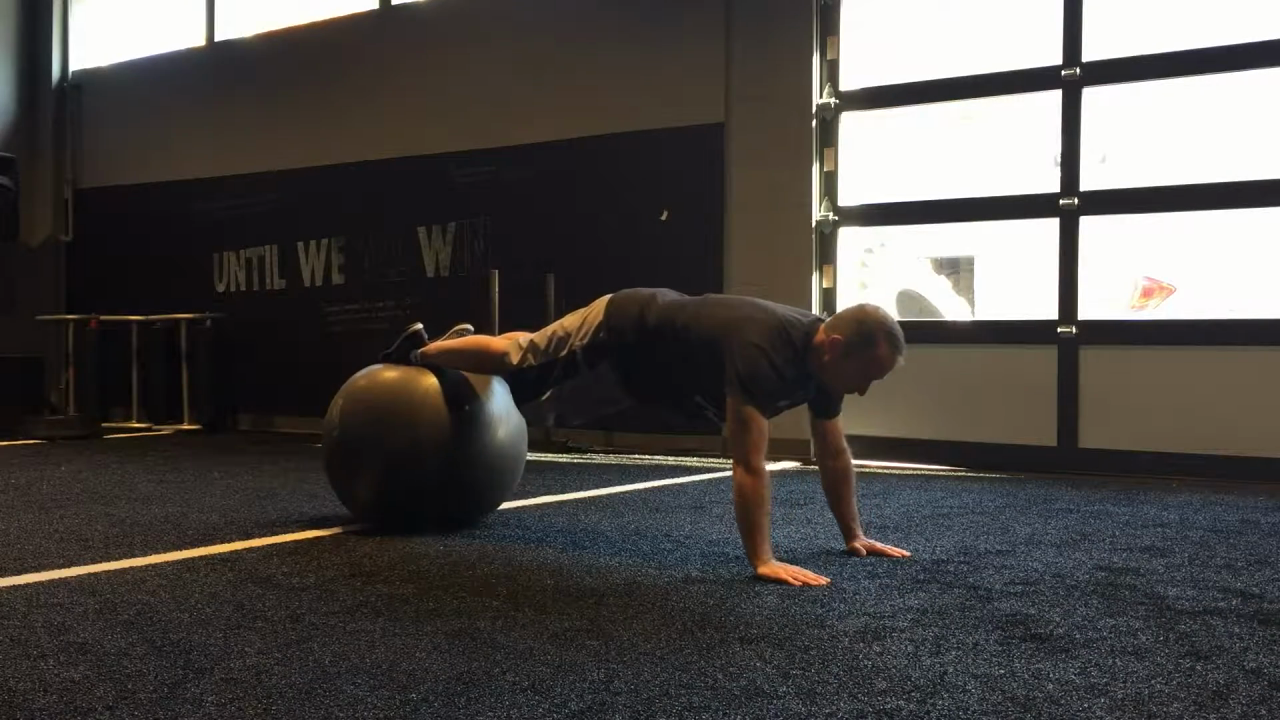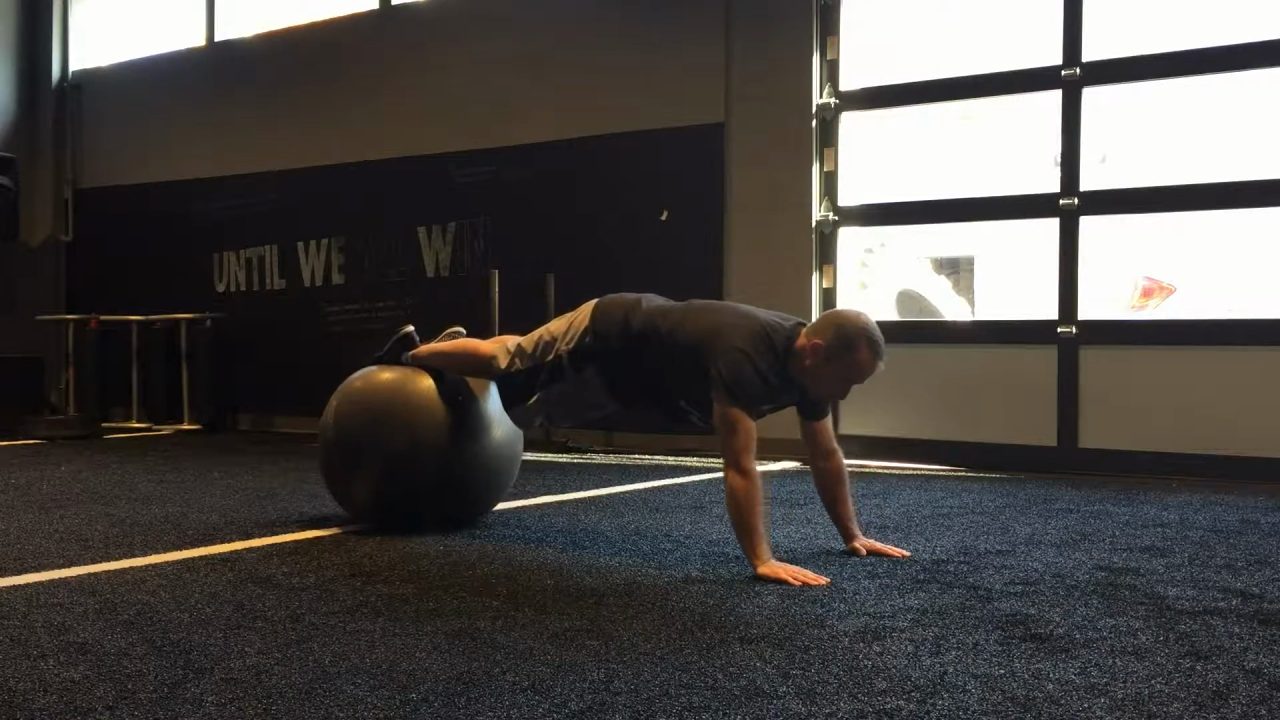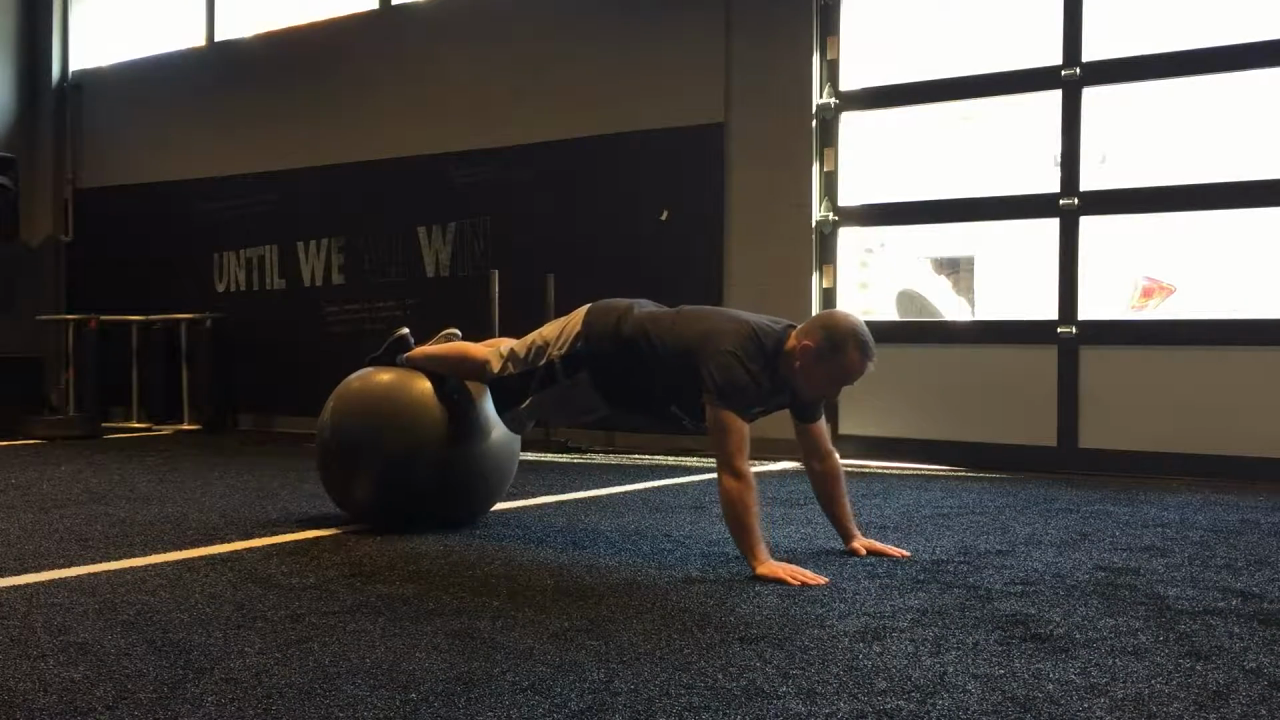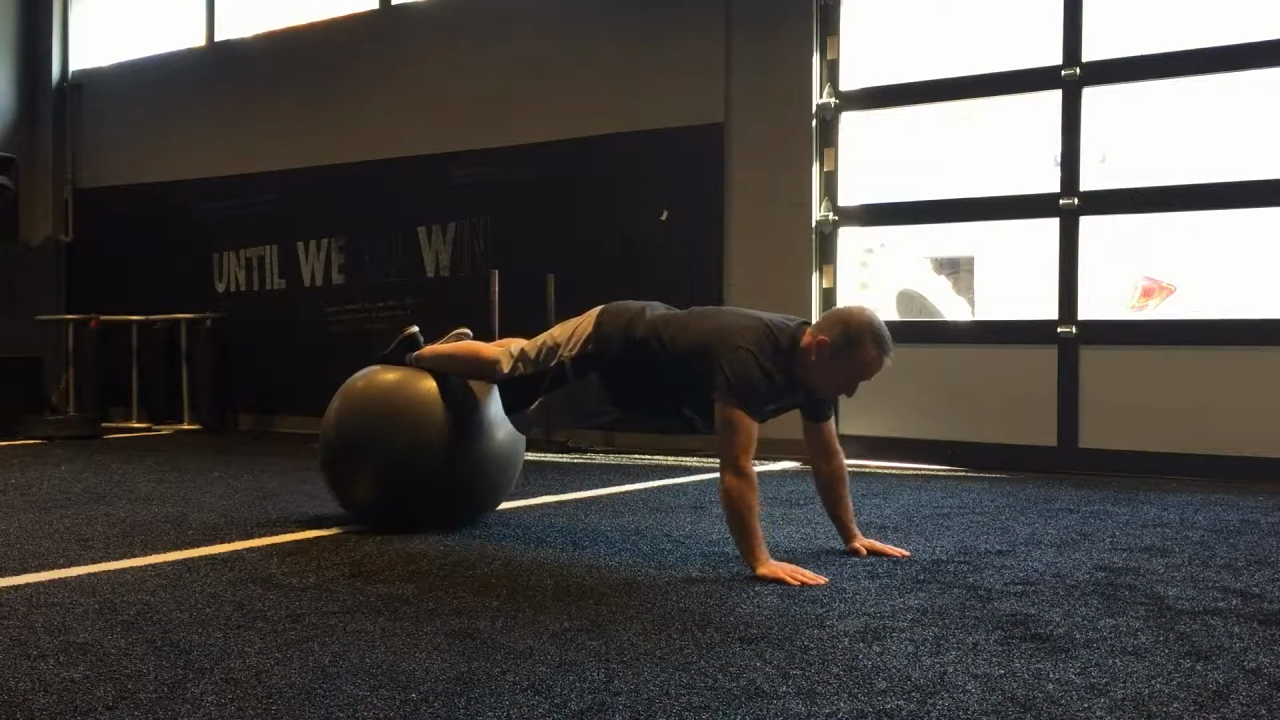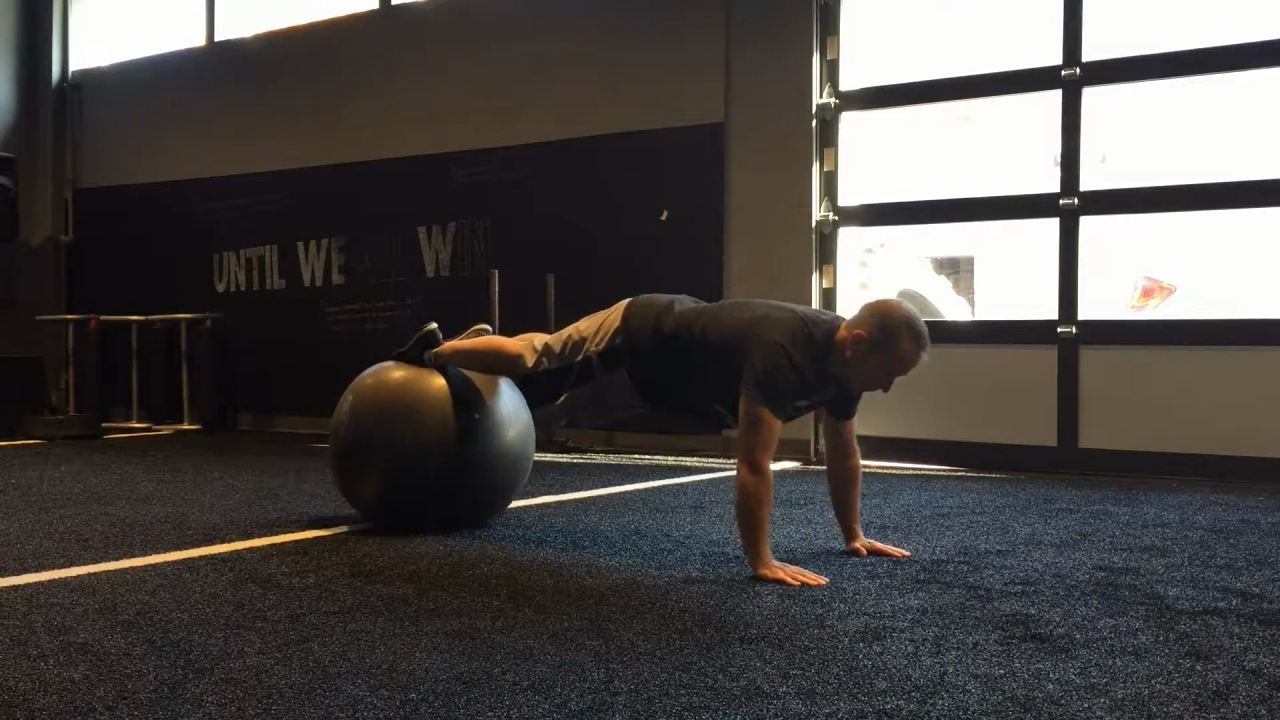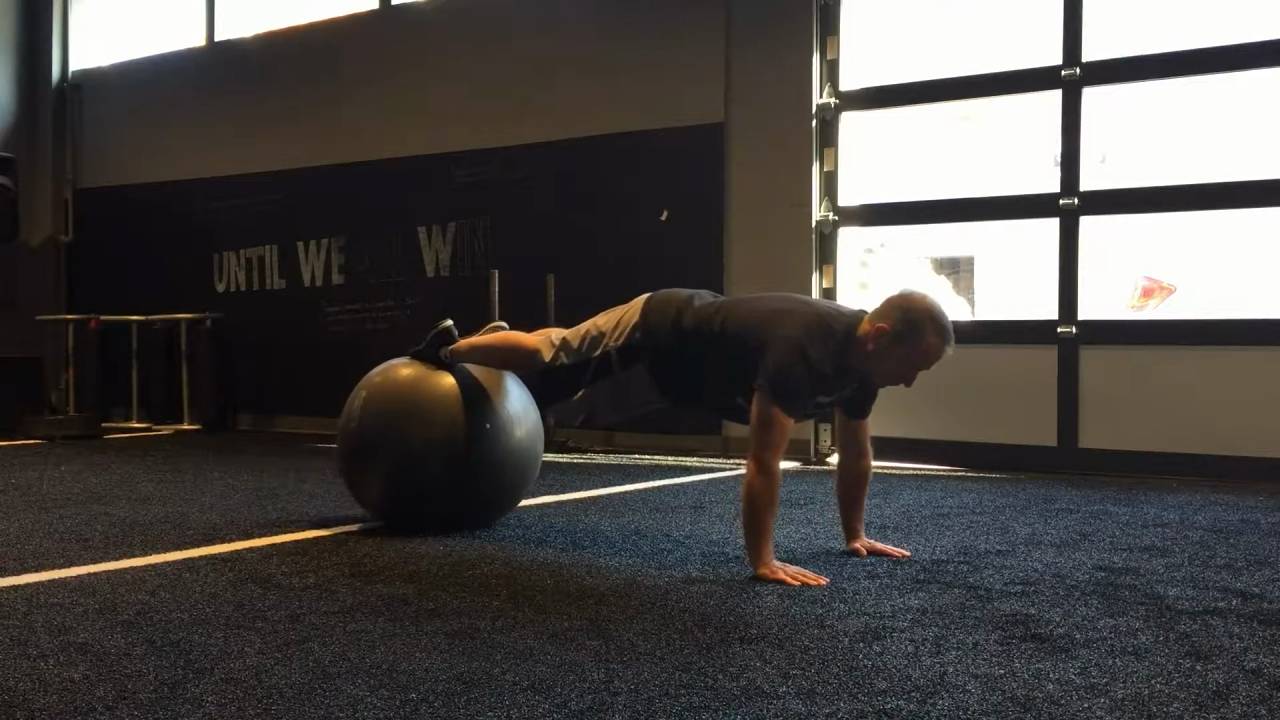
dt=0.4s
person 1, frame 1
left shoulder: (822, 356)
right shoulder: (764, 351)
left elbow: (833, 453)
right elbow: (749, 463)
left wrist: (854, 535)
right wrist: (762, 560)
left hip: (658, 321)
right hip: (617, 335)
left knee: (531, 355)
right knee: (514, 362)
left ankle: (465, 337)
right ankle: (420, 349)
person 1, frame 2
left shoulder: (809, 361)
right shoulder: (746, 355)
left elbow: (826, 456)
right elbow: (740, 465)
left wrist: (852, 535)
right wrist: (761, 560)
left hip: (644, 325)
right hip: (603, 340)
left knee: (519, 360)
right knee: (504, 366)
left ankle: (455, 339)
right ankle: (413, 350)
person 1, frame 3
left shoulder: (800, 364)
right shoulder: (736, 359)
left elbow: (820, 456)
right elbow: (733, 467)
left wrist: (851, 535)
right wrist: (760, 560)
left hip: (637, 329)
right hip: (595, 346)
left knee: (512, 363)
right knee: (499, 371)
left ankle: (449, 342)
right ankle: (407, 352)
person 1, frame 4
left shoulder: (814, 364)
right shoulder: (751, 356)
left elbow: (826, 455)
right elbow: (735, 466)
left wrist: (851, 534)
right wrist: (759, 560)
left hip: (647, 339)
right hip: (607, 349)
left knee: (522, 361)
right knee: (508, 371)
left ankle: (462, 342)
right ankle: (415, 351)
person 1, frame 5
left shoulder: (841, 360)
right shoulder: (785, 350)
left elbow: (843, 454)
right elbow: (754, 463)
left wrist: (853, 535)
right wrist: (762, 561)
left hip: (675, 327)
right hip: (635, 342)
left knee: (545, 352)
right knee: (529, 364)
left ankle: (479, 338)
right ankle: (434, 348)
person 1, frame 6
left shoulder: (862, 357)
right shoulder: (803, 346)
left elbow: (855, 454)
right elbow: (763, 461)
left wrist: (855, 535)
right wrist: (762, 561)
left hip: (693, 323)
right hip: (652, 337)
left knee: (560, 353)
right knee: (546, 357)
left ankle: (486, 335)
right ankle: (449, 347)
